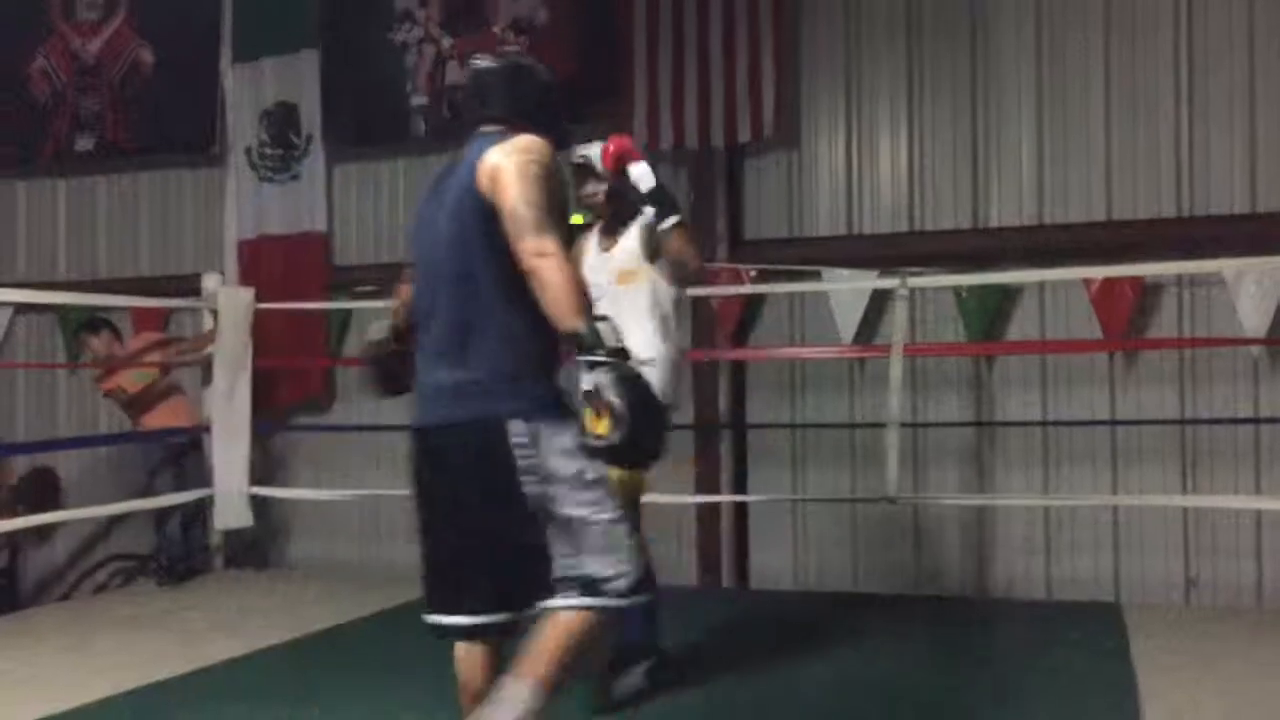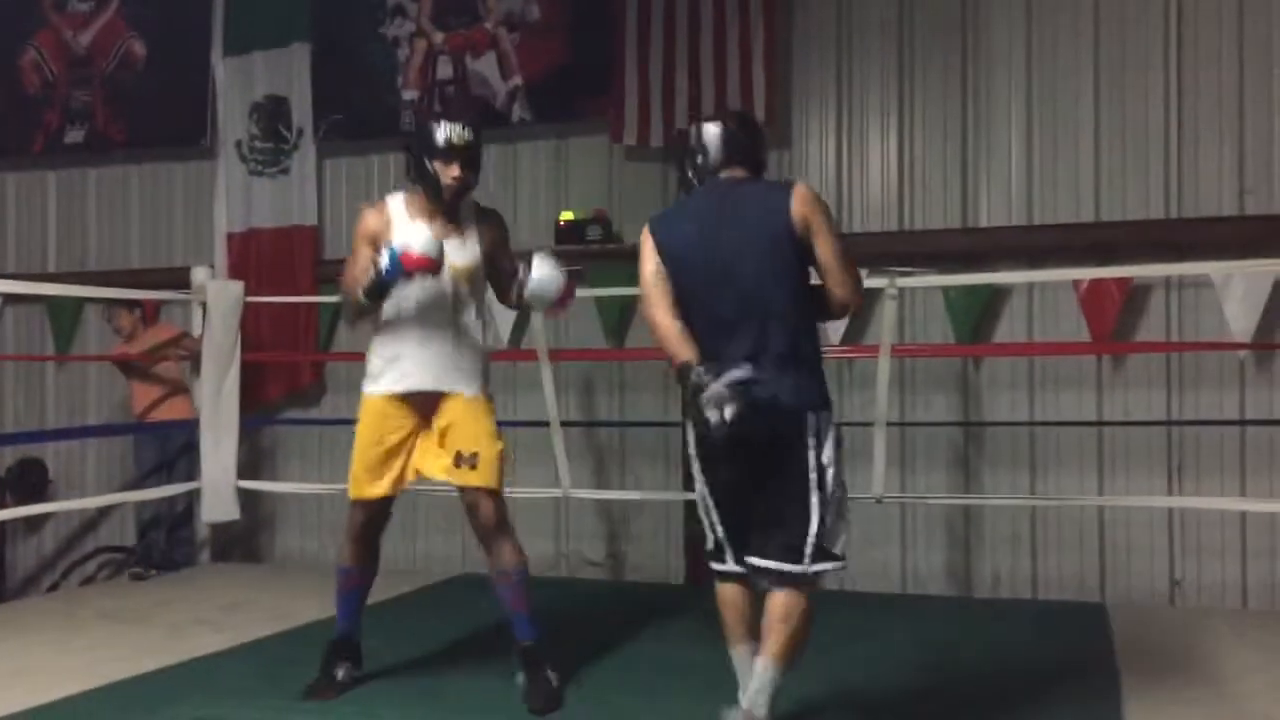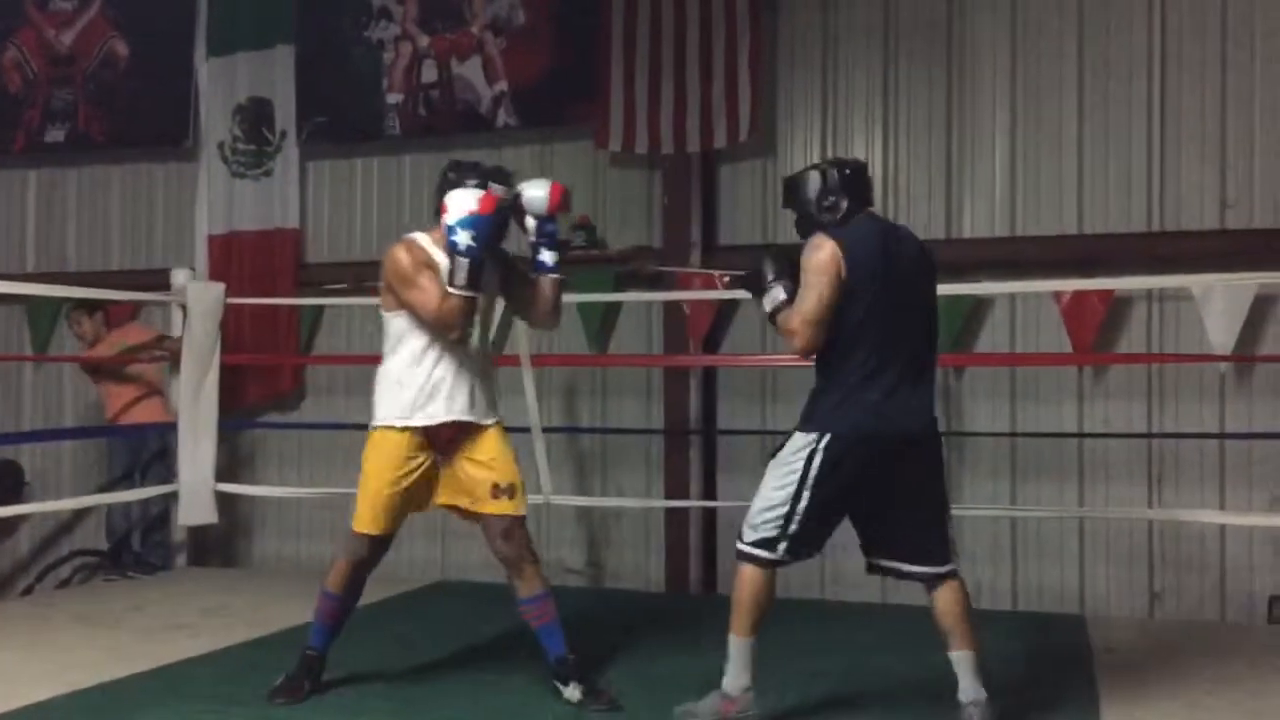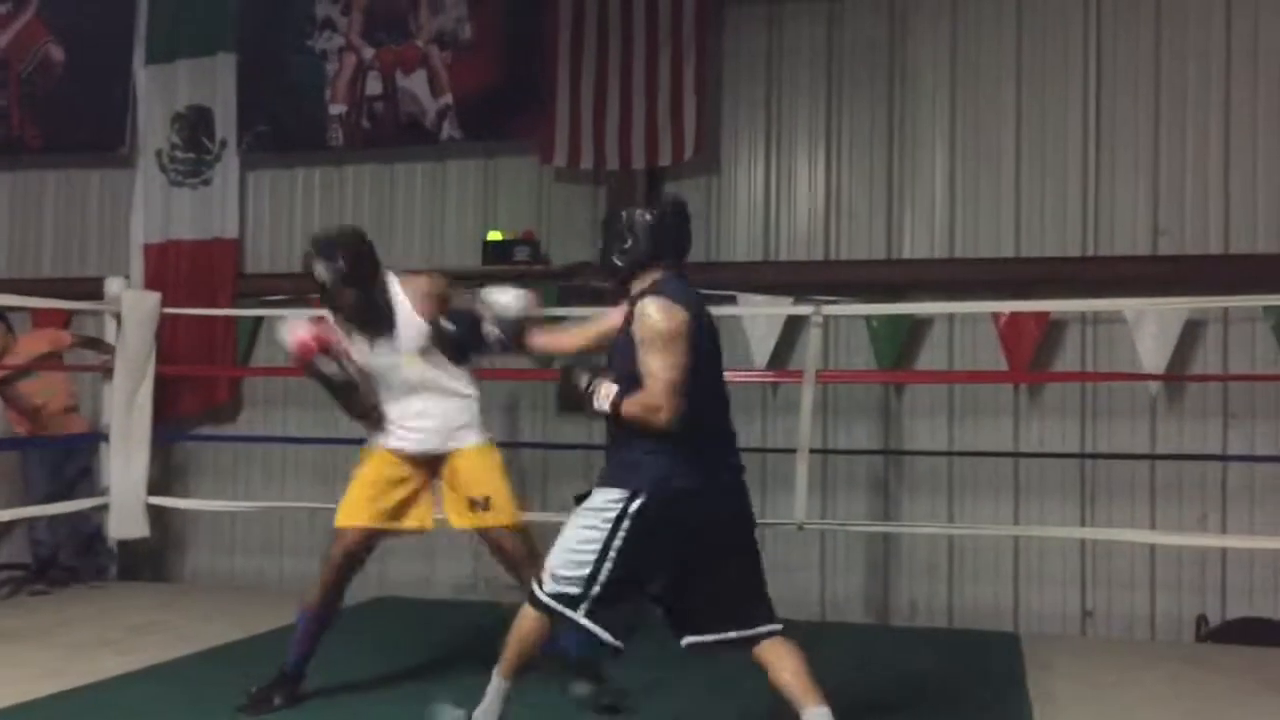
dt=0.7s
person 1, frame 1
left shoulder: (447, 181)
right shoulder: (522, 152)
left elbow: (421, 292)
right elbow: (540, 255)
right wrist: (598, 352)
left hip: (441, 415)
right hip: (508, 409)
left knee: (475, 607)
right knee: (600, 580)
person 1, frame 2
left shoulder: (662, 230)
right shoulder: (796, 201)
left elbow: (662, 318)
right elbow: (845, 297)
left wrist: (705, 378)
left hip: (717, 410)
right hip: (792, 406)
left knee: (731, 558)
right knee: (797, 565)
person 1, frame 3
left shoulder: (829, 246)
right shoulder: (915, 250)
left elbow: (803, 337)
left wrist: (775, 292)
left hip: (840, 429)
right hip: (913, 431)
left knee: (757, 548)
right knee: (936, 564)
person 1, frame 4
left shoulder: (657, 309)
right shoulder: (674, 301)
left elbow: (662, 410)
right elbow: (579, 338)
left wrist: (601, 393)
right wrist: (512, 336)
left hip: (651, 492)
right hip: (717, 493)
left knee: (546, 596)
right knee: (757, 629)
person 2, frame 1
left shoulder: (653, 229)
right shoulder: (585, 244)
left elbow: (689, 267)
left wrist: (655, 199)
left ankle: (632, 652)
right ankle: (643, 647)
person 2, frame 2
left shoulder: (486, 223)
right shoulder: (380, 217)
left elbow: (509, 292)
right elbow: (355, 304)
left wrist: (539, 291)
right wrist: (386, 271)
left hip: (461, 388)
right hip: (390, 390)
left knee: (490, 517)
right knee: (363, 519)
left ankle: (533, 657)
right ankle: (345, 648)
person 2, frame 3
left shoulder: (491, 260)
right shoulder: (406, 255)
left elbow: (545, 317)
right elbow: (445, 323)
left wrist: (546, 243)
right wrist: (467, 253)
left hip: (475, 422)
right hip: (405, 424)
left knee: (516, 546)
right knee: (363, 548)
left ankle: (564, 669)
right ankle: (311, 661)
person 2, frame 4
left shoulder: (419, 294)
right shoulder: (331, 332)
left elbow: (474, 339)
right elbow: (369, 416)
right wrist: (330, 375)
left hip: (462, 442)
right hip: (396, 448)
left knee: (518, 553)
right knee: (340, 559)
left ankle: (578, 661)
right ankle: (289, 676)
person 3, frame 1
left shoulder: (148, 343)
right shoulder: (106, 376)
left elbow: (194, 346)
right elbow: (132, 406)
right wrist: (157, 383)
left hip: (187, 430)
right hip: (156, 438)
left ankle: (198, 563)
right ankle: (171, 566)
person 3, frame 2
left shoulder: (165, 332)
right shoulder: (121, 352)
left elbow: (199, 349)
right elbow: (137, 364)
right wrist: (162, 354)
left hip: (181, 421)
right hip: (148, 426)
left knee: (179, 490)
right knee: (149, 489)
left ankle: (178, 556)
right ankle: (148, 557)
person 3, frame 3
left shoulder: (133, 331)
right shoulder: (90, 358)
left elbow: (173, 346)
right elbow: (111, 367)
left wrist: (176, 351)
right wrist: (138, 354)
left hip: (155, 424)
right hip: (121, 429)
right knee: (119, 493)
left ankle: (153, 558)
right ankle: (120, 559)
person 3, frame 4
left shoulder: (43, 339)
left elbow: (86, 342)
right wrist: (45, 419)
left hip: (73, 435)
right hip: (36, 441)
left knee: (82, 502)
right knee: (39, 506)
left ankle: (95, 566)
right ankle: (45, 571)
